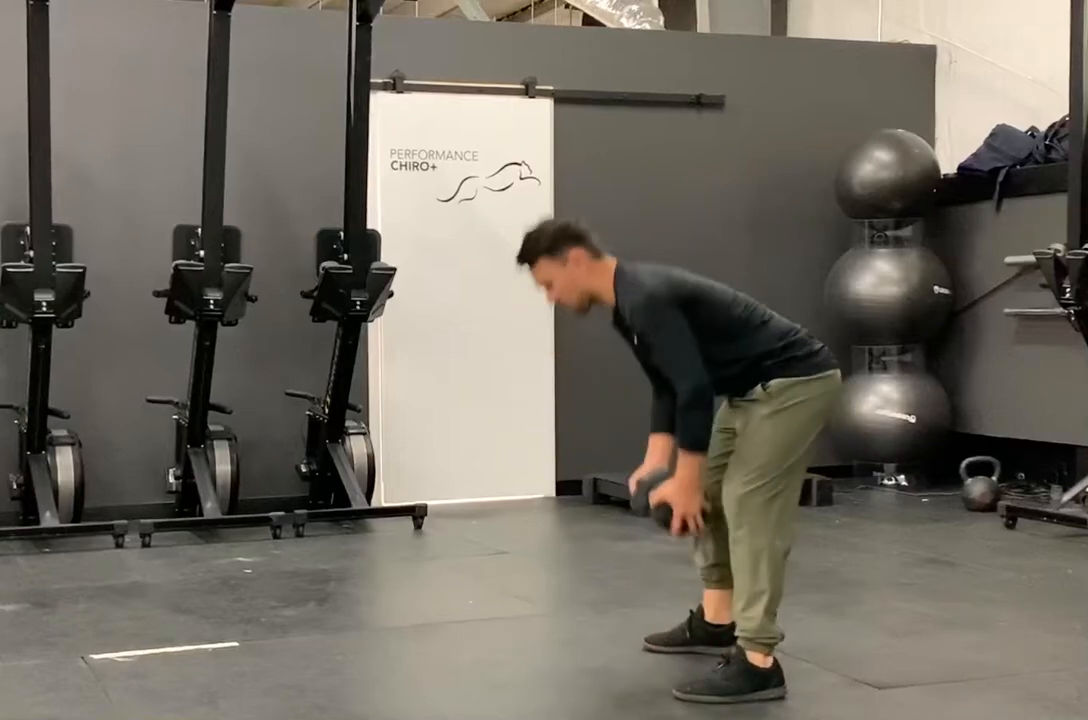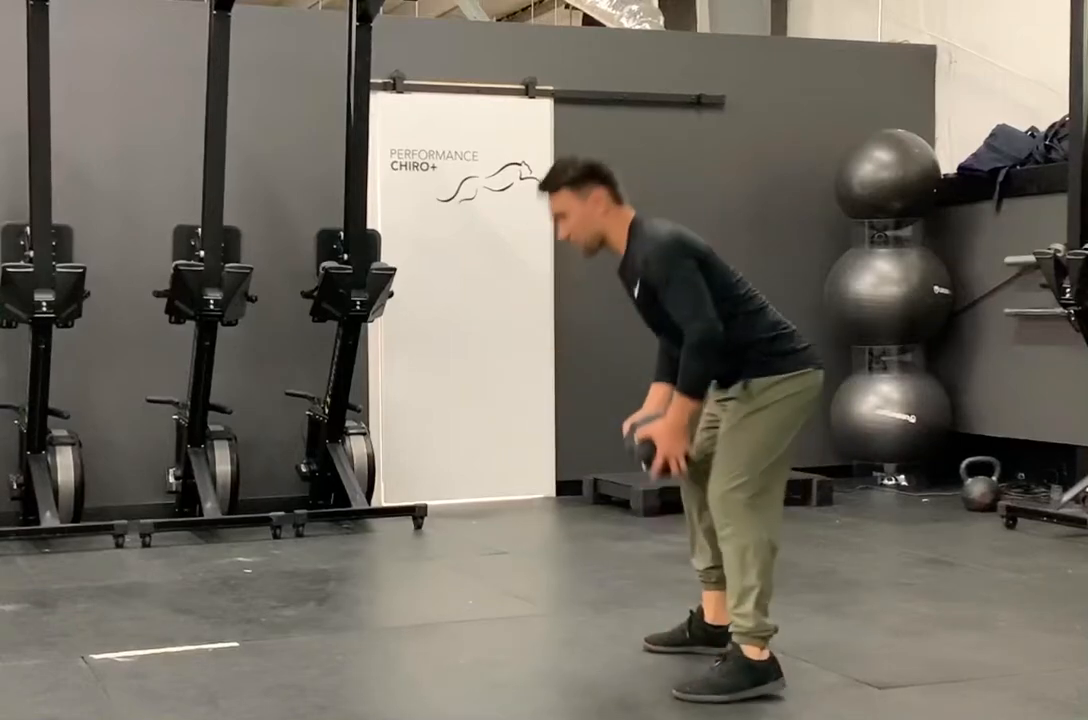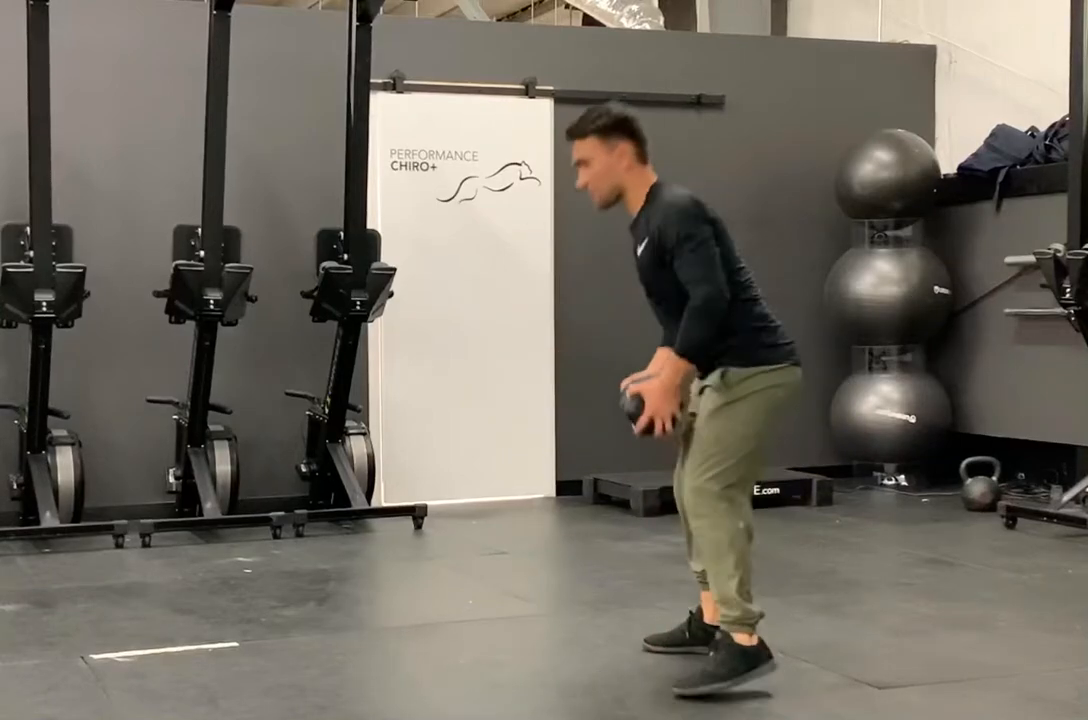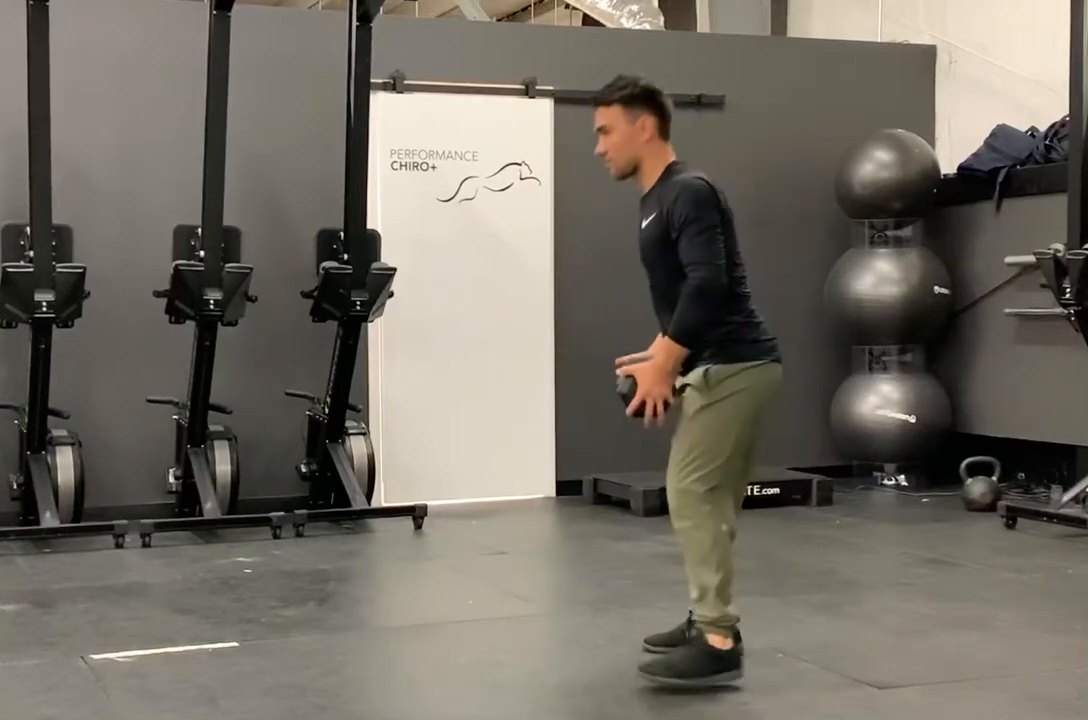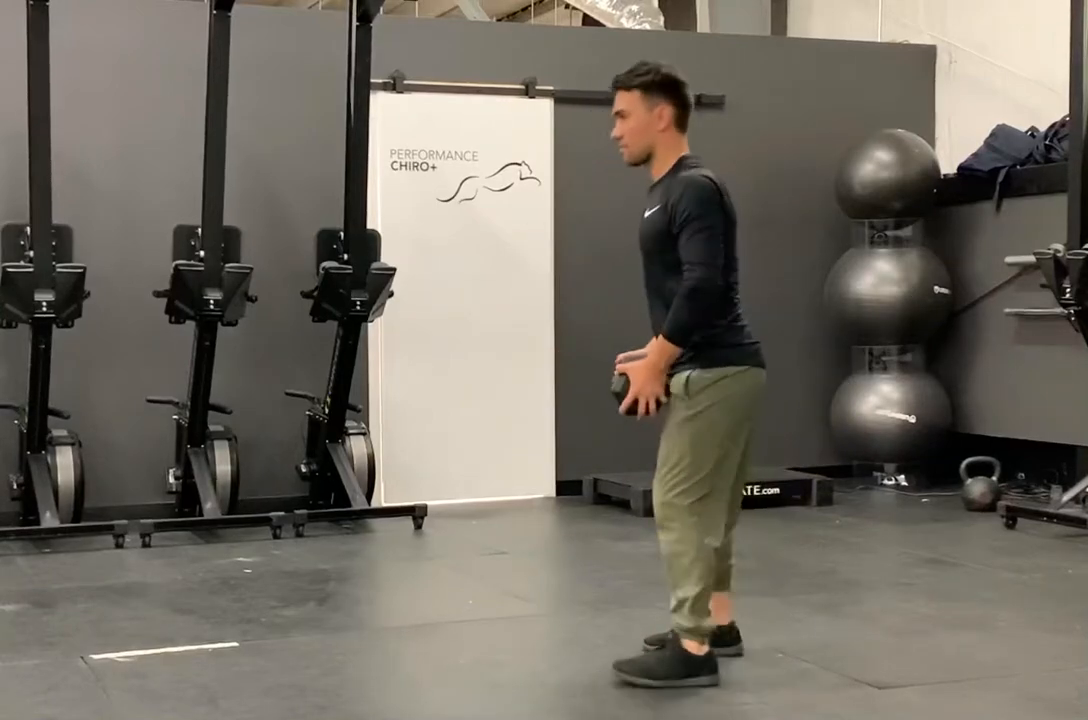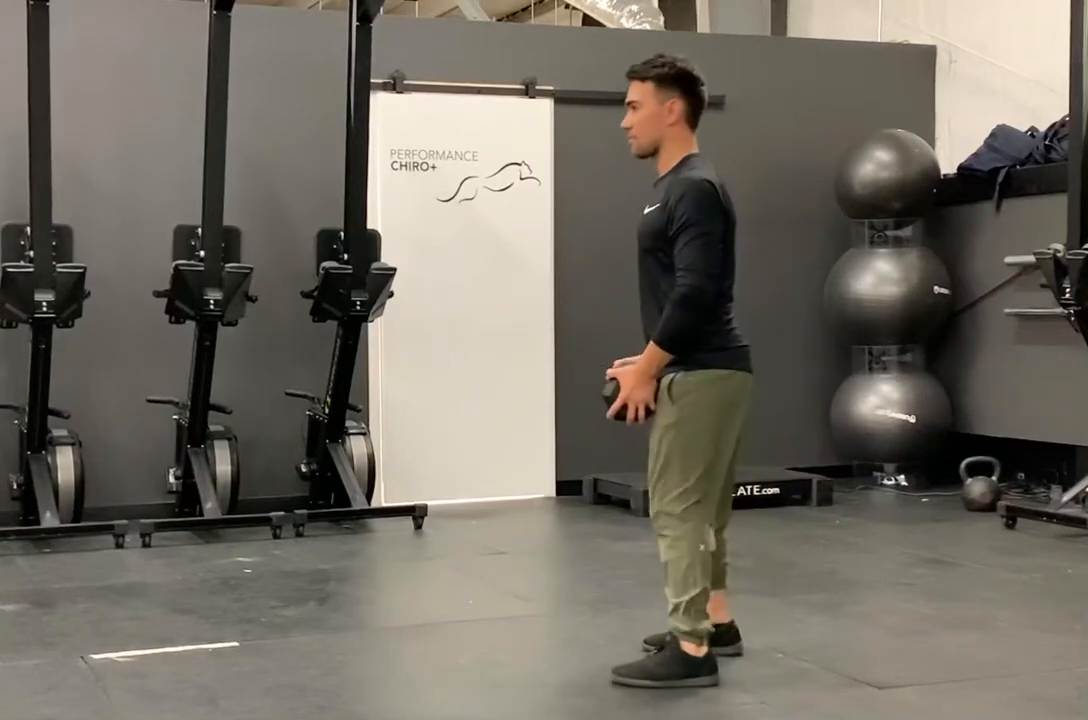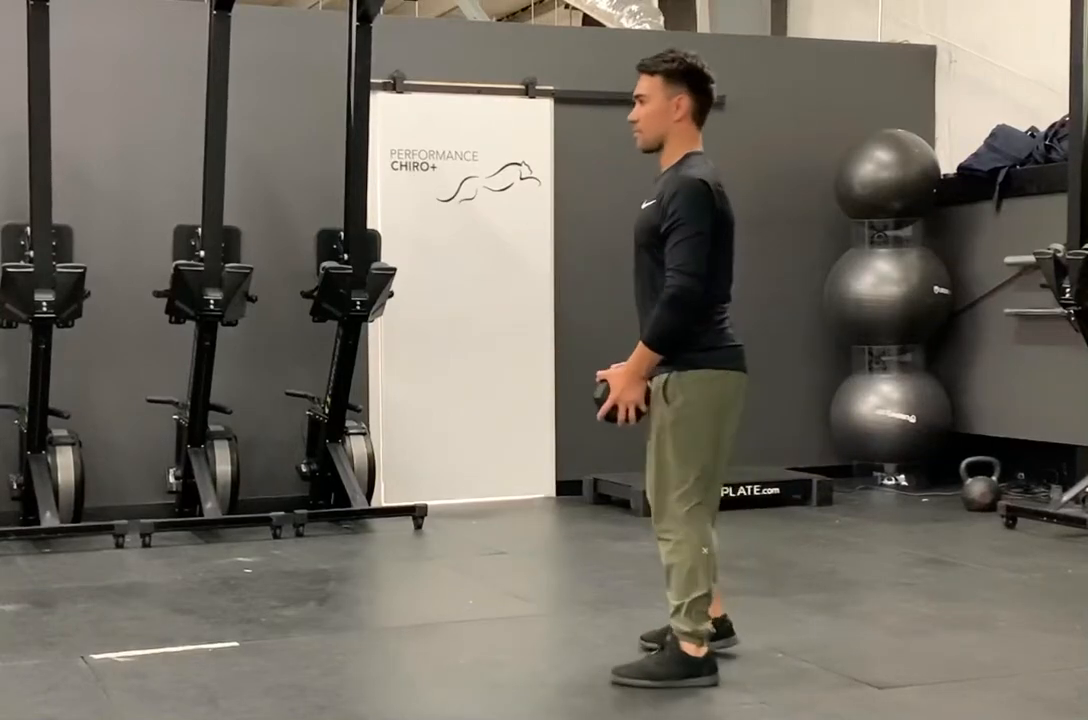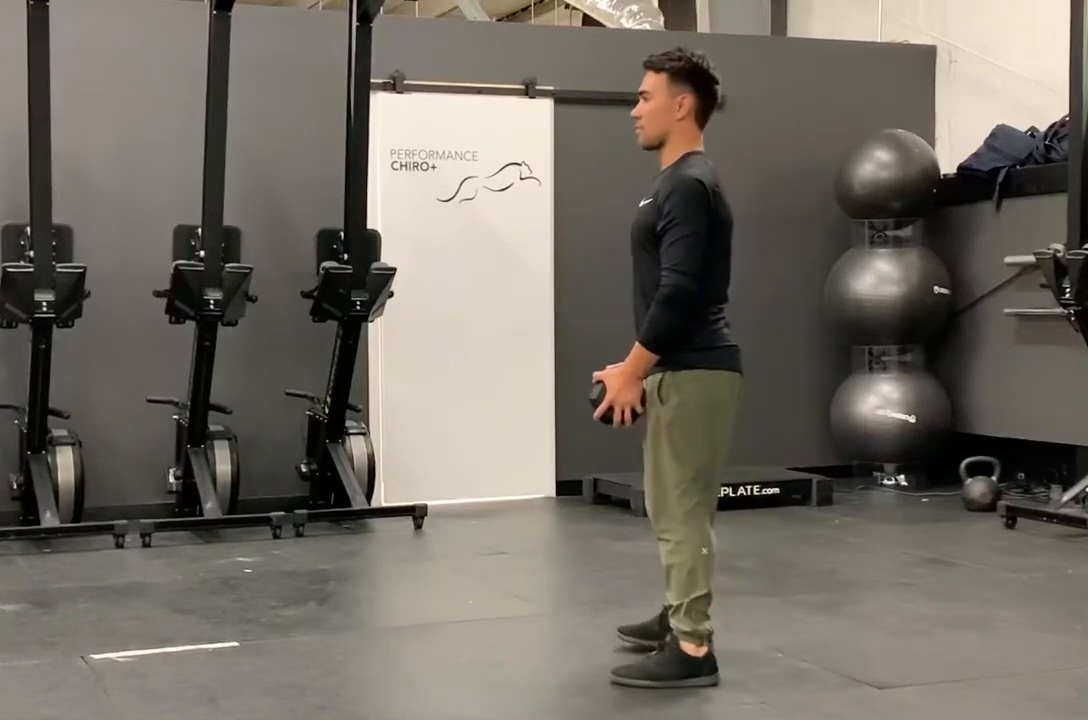
dt=0.1s
person 1, frame 1
left shoulder: (648, 300)
right shoulder: (630, 308)
left elbow: (694, 391)
right elbow: (667, 389)
left wrist: (685, 482)
right wrist: (656, 460)
left hip: (796, 378)
right hip: (756, 386)
left knee: (748, 501)
right knee: (708, 500)
left ankle: (758, 664)
right ankle: (714, 618)
person 1, frame 2
left shoulder: (661, 249)
right shoulder: (636, 262)
left elbow: (705, 336)
right elbow: (675, 341)
left wrist: (676, 424)
right wrist: (657, 408)
left hip: (777, 375)
right hip: (742, 380)
left knee: (736, 497)
right knee: (703, 492)
left ankle: (754, 655)
right ankle: (714, 618)
person 1, frame 3
left shoulder: (676, 211)
right shoulder: (645, 222)
left elbow: (712, 301)
left wrist: (669, 384)
right wrist: (658, 370)
left hip: (755, 367)
right hip: (726, 368)
left knee: (709, 493)
right knee: (697, 487)
left ankle: (743, 642)
right ankle: (712, 617)
person 1, frame 4
left shoulder: (688, 192)
right shoulder: (654, 200)
left elbow: (708, 286)
left wrist: (663, 366)
right wrist: (656, 353)
left hip: (734, 366)
right hip: (714, 365)
left knee: (692, 492)
right knee: (702, 490)
left ankle: (717, 643)
right ankle: (712, 618)
person 1, frame 5
left shoulder: (693, 187)
right shoulder: (667, 190)
left elbow: (703, 288)
left wrist: (655, 364)
right wrist: (655, 351)
left hip: (716, 370)
right hip: (709, 367)
left knee: (679, 501)
right knee: (705, 502)
left ankle: (692, 648)
right ankle: (716, 622)
person 1, frame 6
left shoulder: (694, 188)
right shoulder: (672, 187)
left elbow: (696, 293)
left wrist: (645, 369)
right wrist: (649, 358)
left hip: (701, 372)
right hip: (699, 368)
left knee: (677, 506)
right knee: (697, 504)
left ankle: (691, 649)
right ankle: (716, 621)
person 1, frame 7
left shoulder: (691, 186)
right shoulder: (681, 183)
left elbow: (684, 294)
left wrist: (633, 371)
right wrist: (644, 364)
left hip: (695, 372)
right hip: (692, 368)
left knee: (681, 506)
right knee: (681, 502)
left ankle: (691, 650)
right ankle: (708, 616)
person 1, frame 8
left shoulder: (688, 185)
right shoulder: (680, 182)
left elbow: (679, 294)
left wrist: (630, 371)
right wrist: (639, 365)
left hip: (690, 372)
right hip: (688, 367)
left knee: (681, 507)
right knee: (675, 503)
left ankle: (691, 650)
right ankle: (682, 615)
